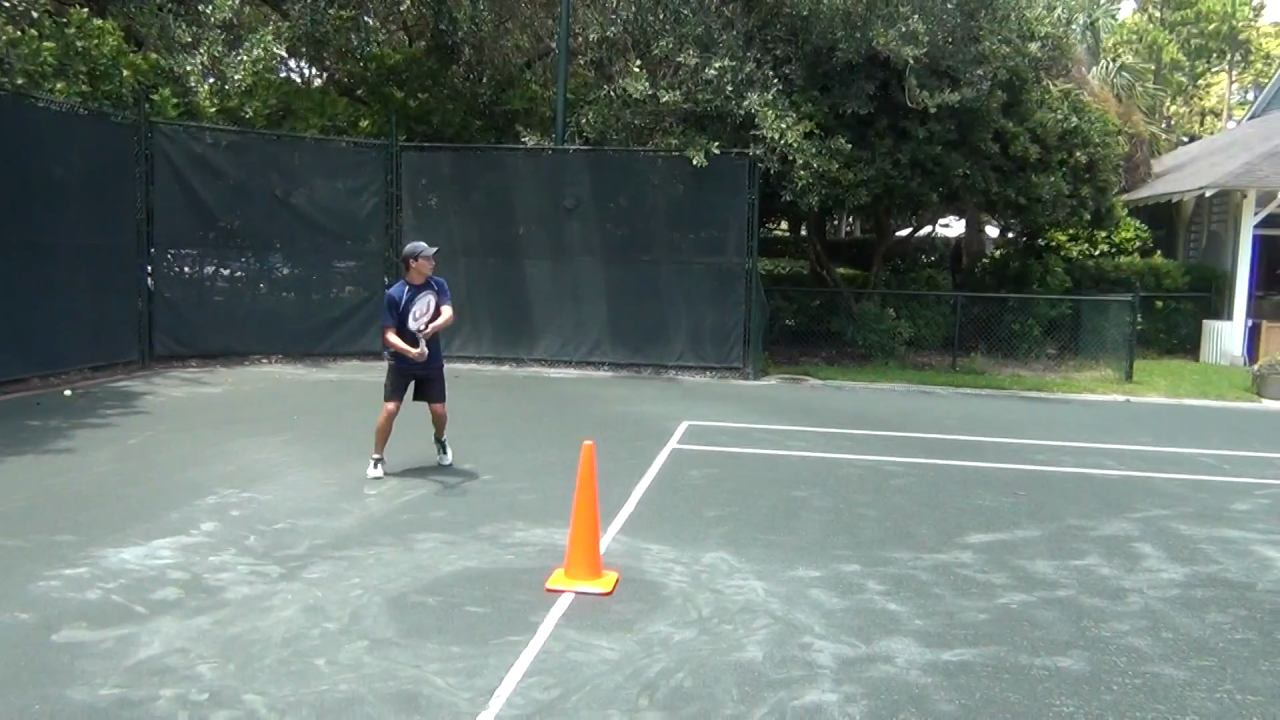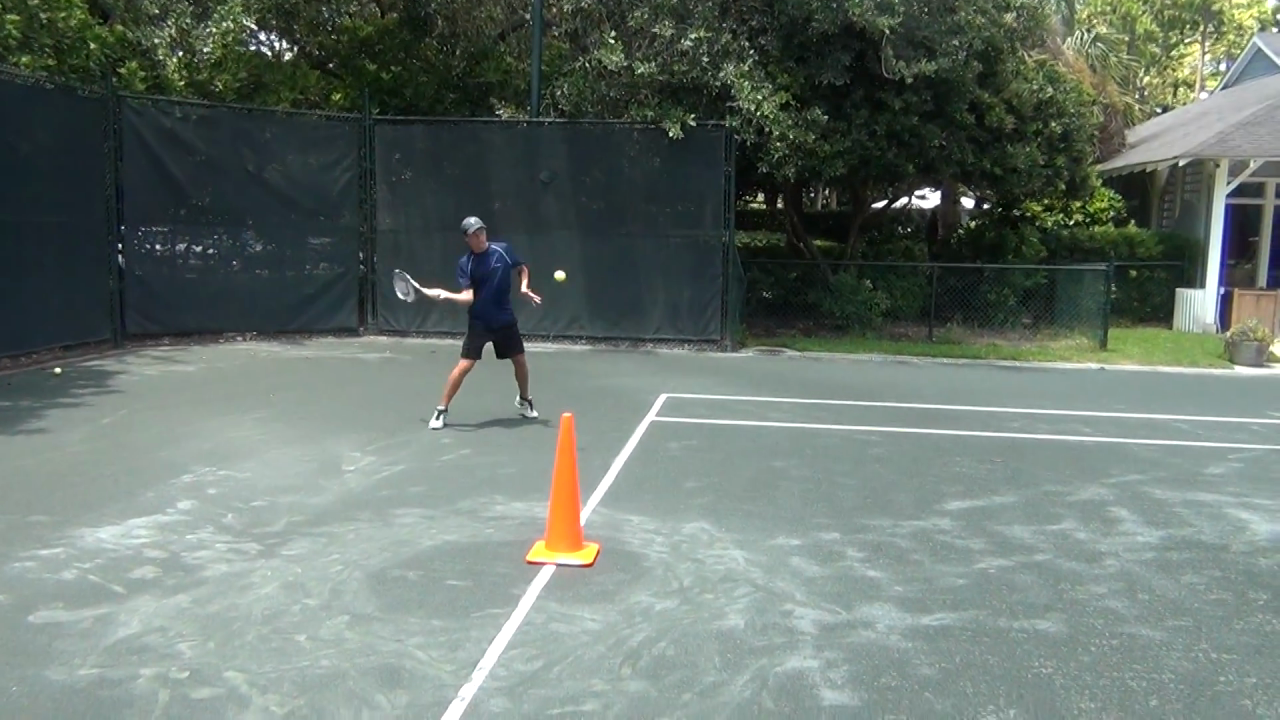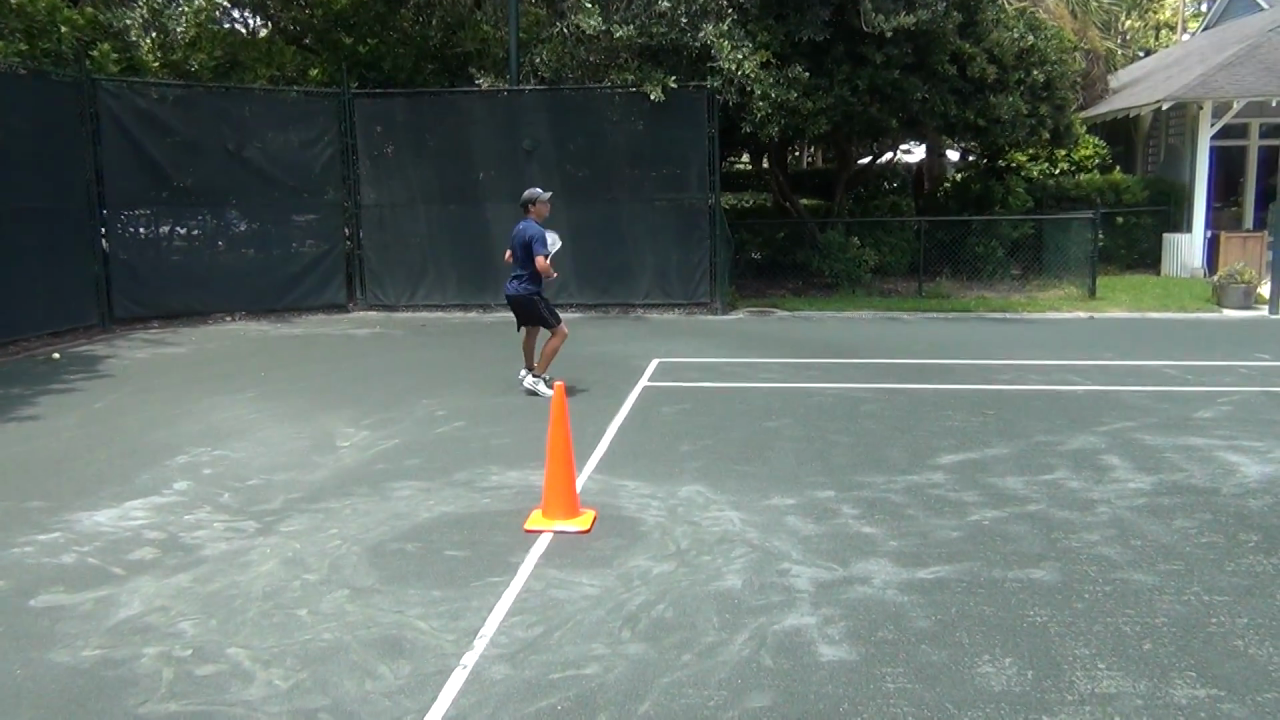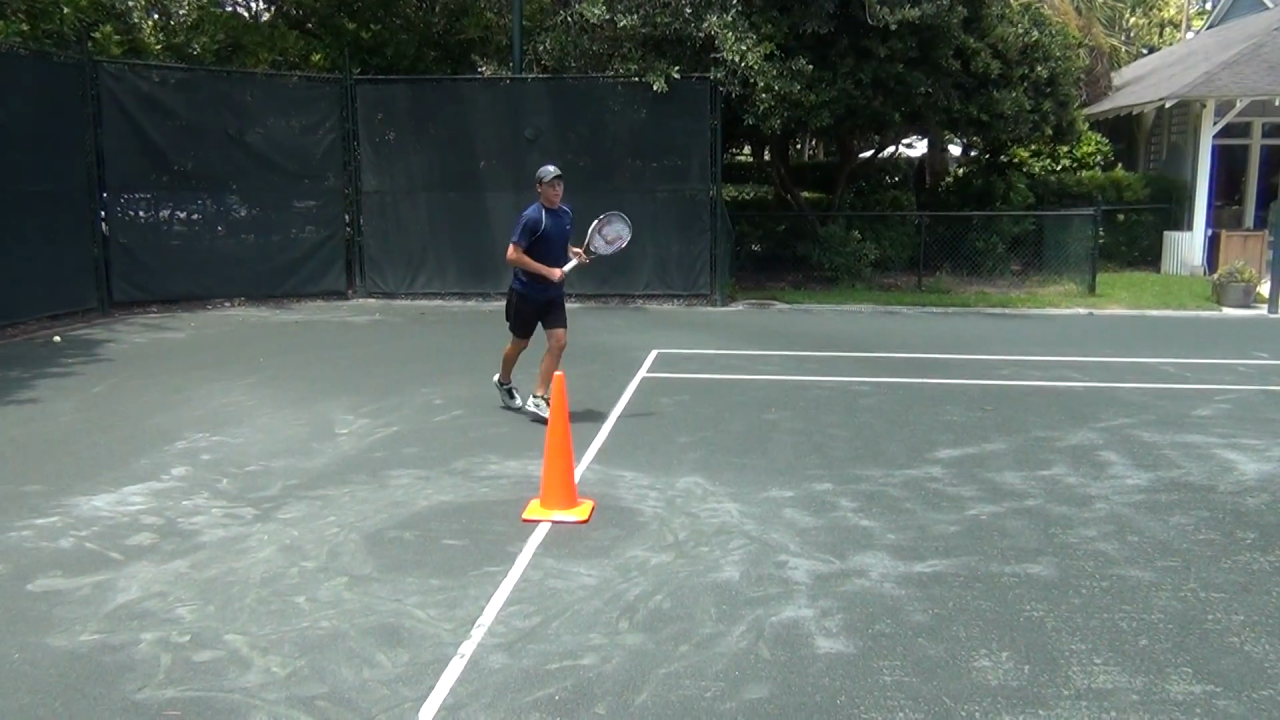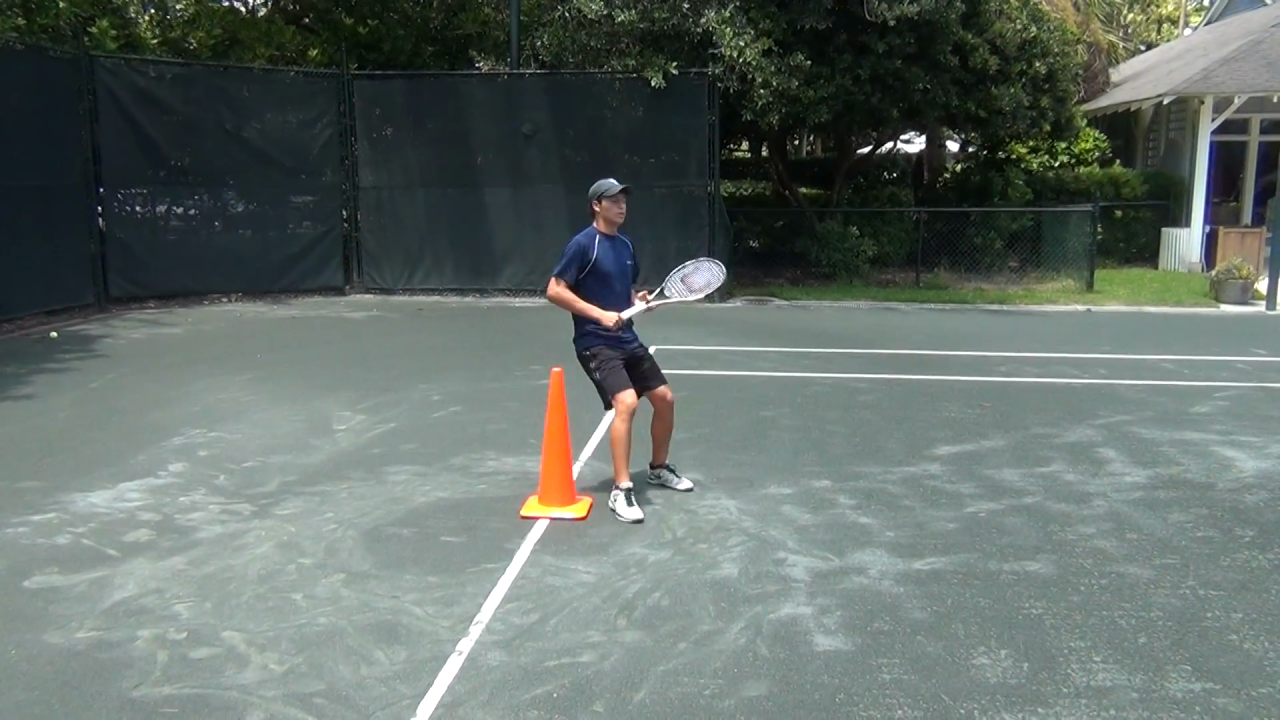
dt=0.7s
person 1, frame 1
left shoulder: (438, 285)
right shoulder: (393, 295)
left elbow: (448, 314)
right elbow: (389, 335)
left wrist: (433, 327)
right wrist: (409, 350)
left hip: (432, 362)
right hip: (401, 362)
left knee: (439, 410)
right knee: (390, 410)
left ankle: (440, 440)
right ankle: (377, 459)
person 1, frame 2
left shoulder: (502, 250)
right shoulder: (465, 264)
left elbow: (523, 269)
right elbow: (467, 298)
left wrist: (524, 287)
right wrist: (443, 294)
left hip: (505, 319)
right hip: (479, 322)
left knee: (520, 361)
right knee: (464, 367)
left ankle: (524, 400)
right ankle: (441, 410)
person 1, frame 3
left shoulder: (520, 228)
right shoulder: (536, 232)
left elbow: (508, 257)
right elbow: (542, 267)
right wrist: (551, 273)
left hip: (515, 291)
right hip: (528, 292)
left knee: (532, 330)
right knee: (560, 332)
left ankle: (529, 371)
right ankle: (535, 378)
person 1, frame 4
left shoulder: (566, 214)
right shoulder: (532, 217)
right elbow: (513, 255)
left wrist: (572, 252)
right wrist: (548, 271)
left hip: (553, 293)
right hip: (526, 291)
left knee: (559, 342)
right knee: (519, 343)
left ankle: (538, 399)
right ankle: (504, 381)
person 1, frame 5
left shoulder: (626, 245)
right shoulder: (582, 244)
right elbow: (555, 290)
left wrist: (637, 299)
right wrist: (599, 314)
left hip: (627, 340)
right hip: (596, 343)
left knee: (664, 398)
right knee: (626, 404)
left ankle: (659, 467)
right ankle: (620, 490)
